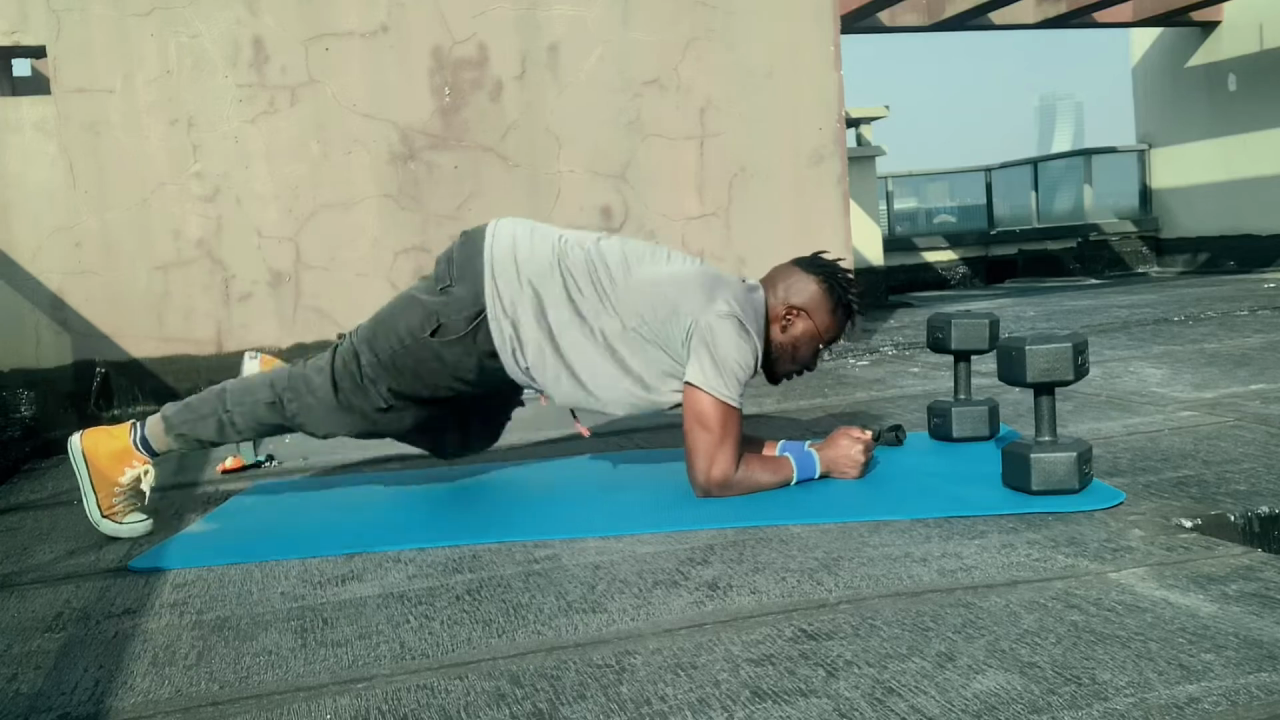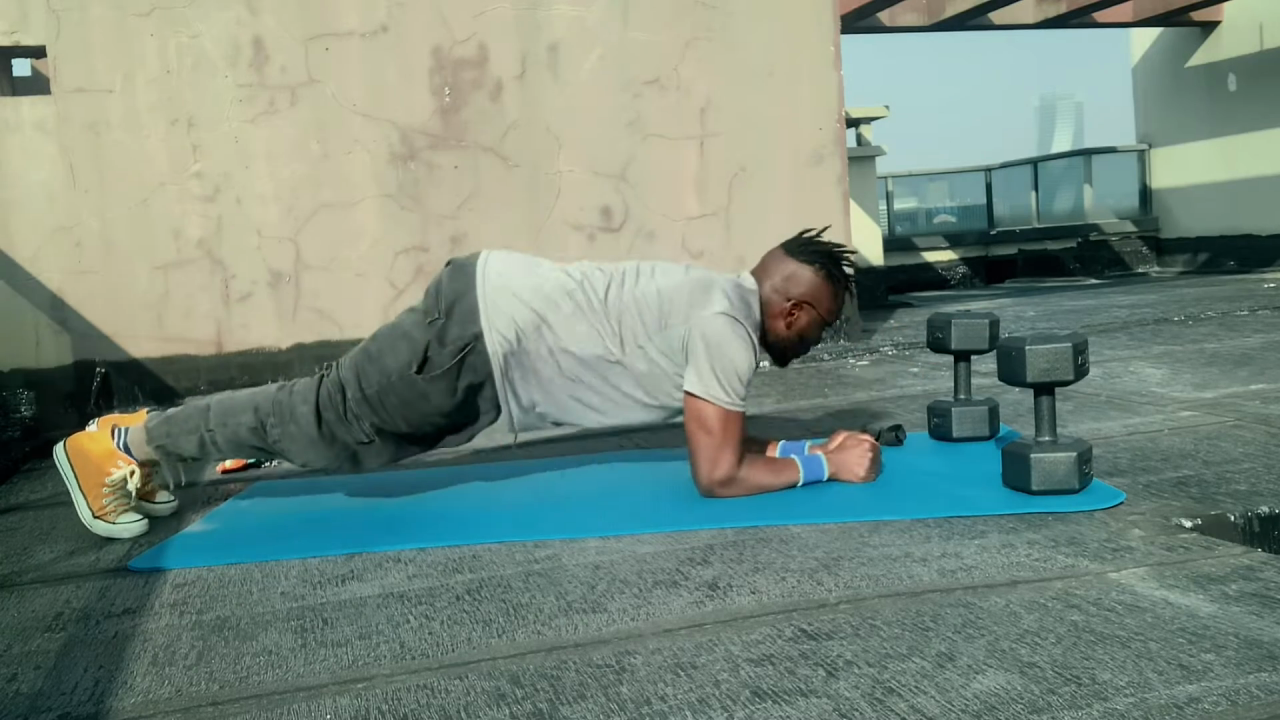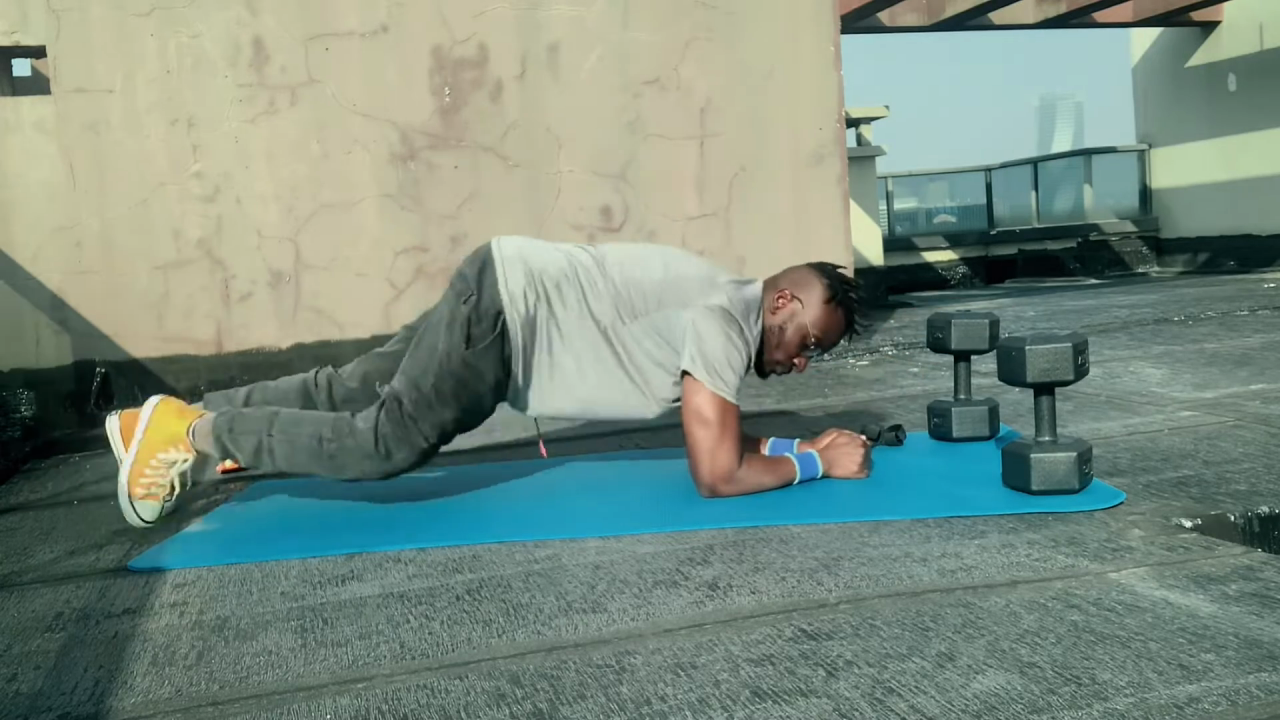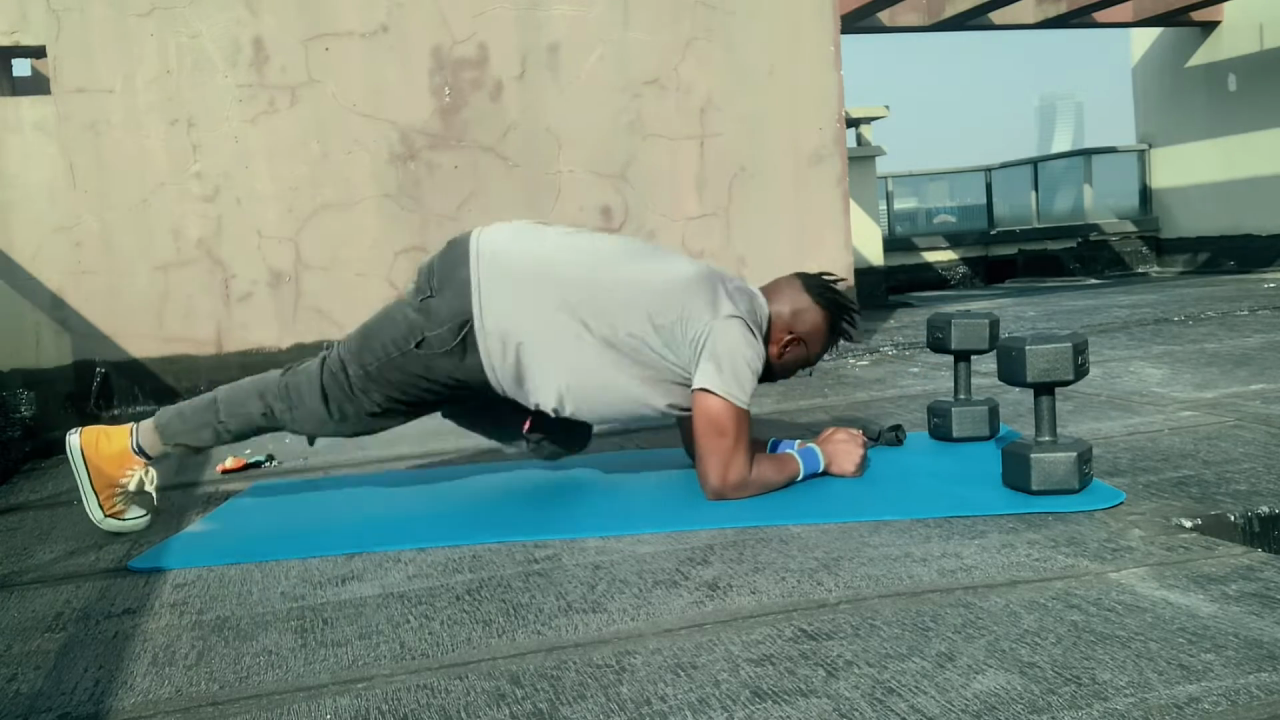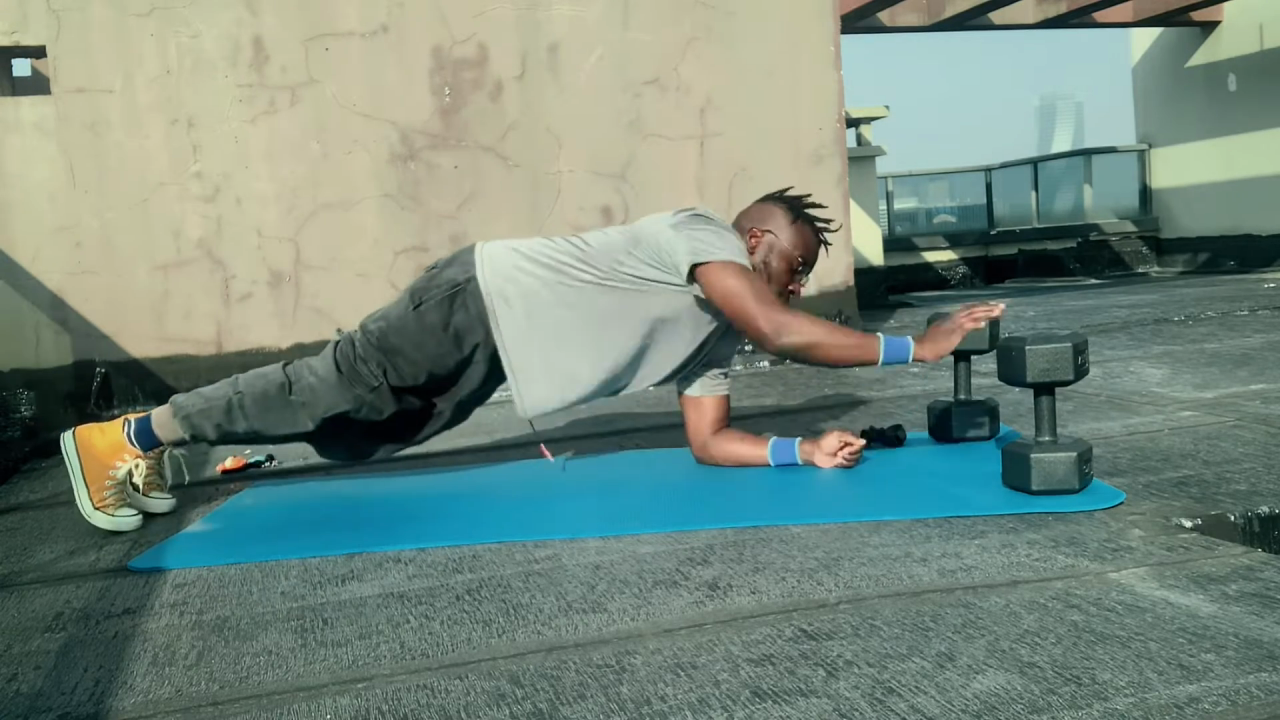
dt=1s
person 1, frame 1
left shoulder: (721, 306)
right shoulder: (732, 324)
left elbow: (715, 435)
right elbow: (712, 474)
left wrist: (788, 448)
right wrist: (815, 461)
left hip: (510, 274)
right hip: (487, 296)
left knee: (463, 436)
right knee: (337, 393)
left ankle: (282, 380)
right ankle: (126, 445)
person 1, frame 2
left shoulder: (720, 304)
right shoulder: (727, 327)
left elbow: (718, 440)
right elbow: (717, 475)
left wrist: (797, 446)
right wrist: (821, 465)
left hip: (495, 303)
right hip: (481, 337)
left knee: (335, 417)
right knee: (325, 423)
left ankle: (151, 434)
right ankle: (120, 440)
person 1, frame 3
left shoulder: (730, 309)
right shoulder: (722, 319)
left elbow: (716, 434)
right elbow: (719, 474)
left wrist: (797, 445)
right wrist: (817, 463)
left hip: (508, 299)
right hip: (508, 297)
left knee: (351, 392)
right knee: (386, 438)
left ankle: (191, 423)
right ankle: (183, 430)
person 1, frame 4
left shoulder: (719, 303)
right shoulder: (736, 332)
left elbow: (706, 433)
right elbow: (723, 477)
left wrist: (786, 446)
right wrist: (813, 458)
left hip: (503, 265)
right hip: (476, 304)
left knee: (562, 435)
right knee: (332, 396)
right ankle: (124, 447)
person 1, frame 5
left shoulder: (711, 329)
right shoulder: (696, 234)
left elbow: (709, 440)
right elbow: (783, 330)
left wrist: (801, 450)
right wrist: (911, 344)
left hip: (490, 359)
right hip: (474, 304)
left knee: (352, 433)
right knee: (325, 391)
left ankle: (164, 443)
right ankle: (124, 439)
